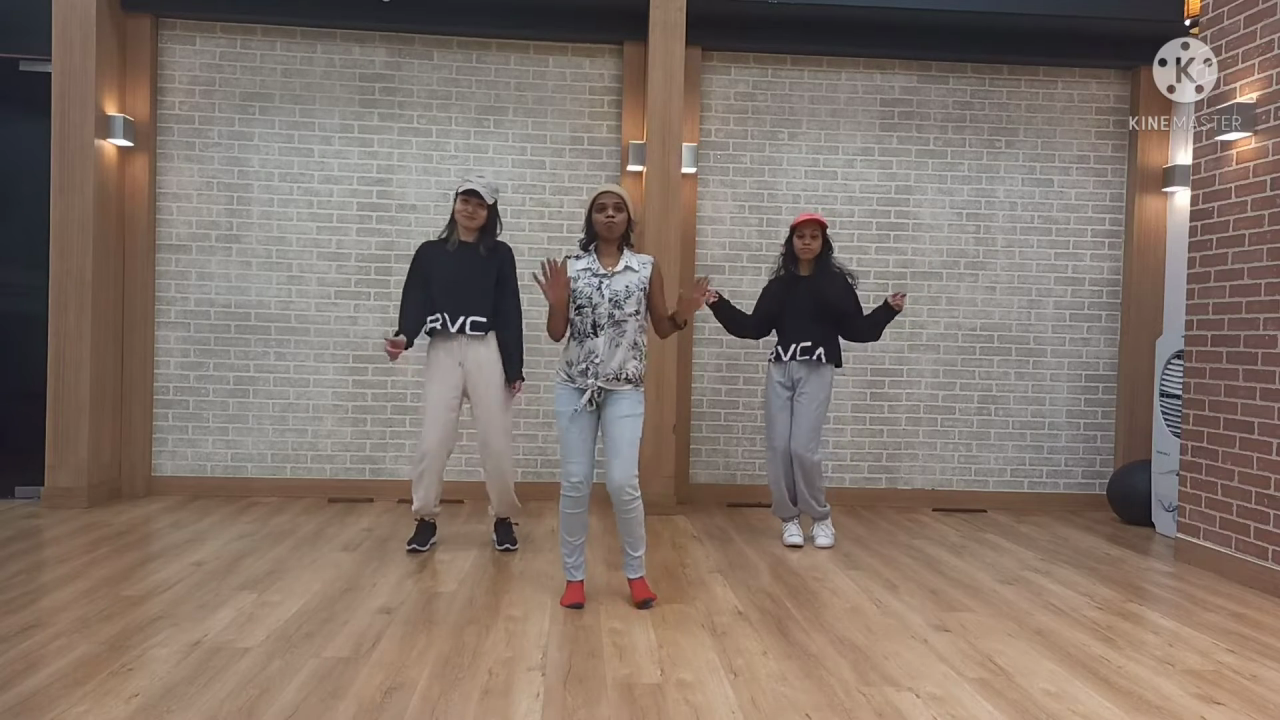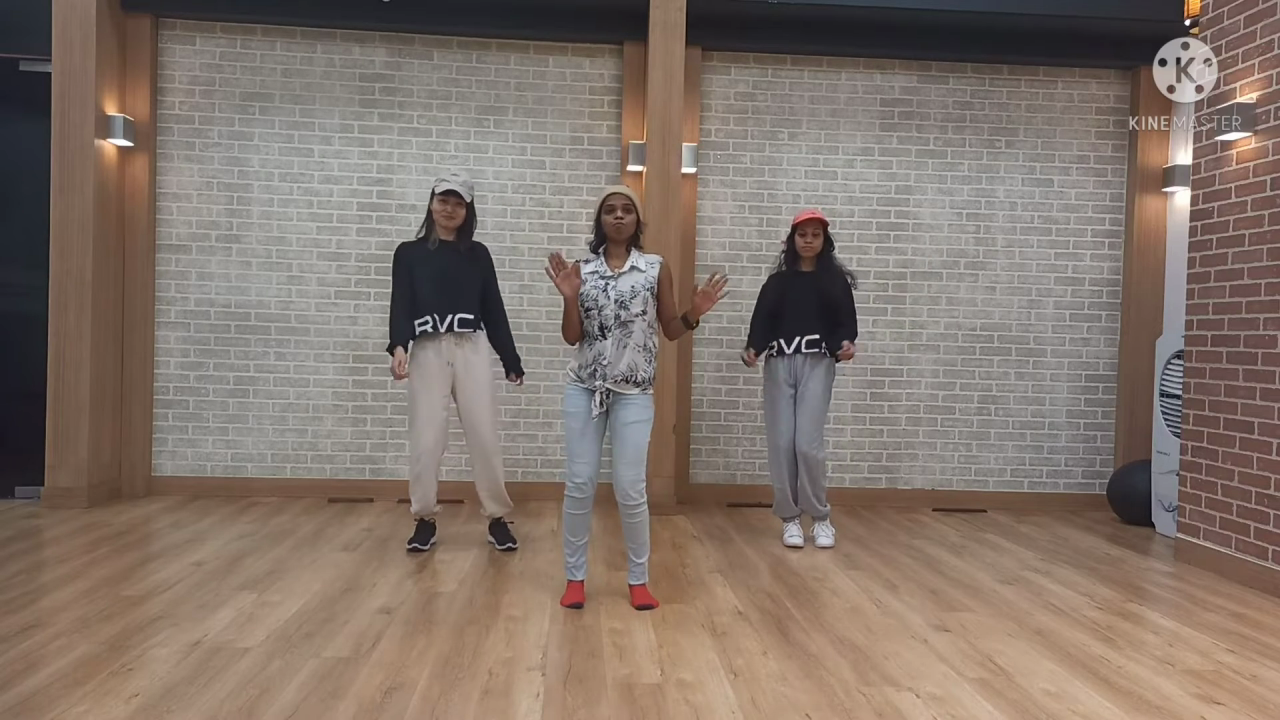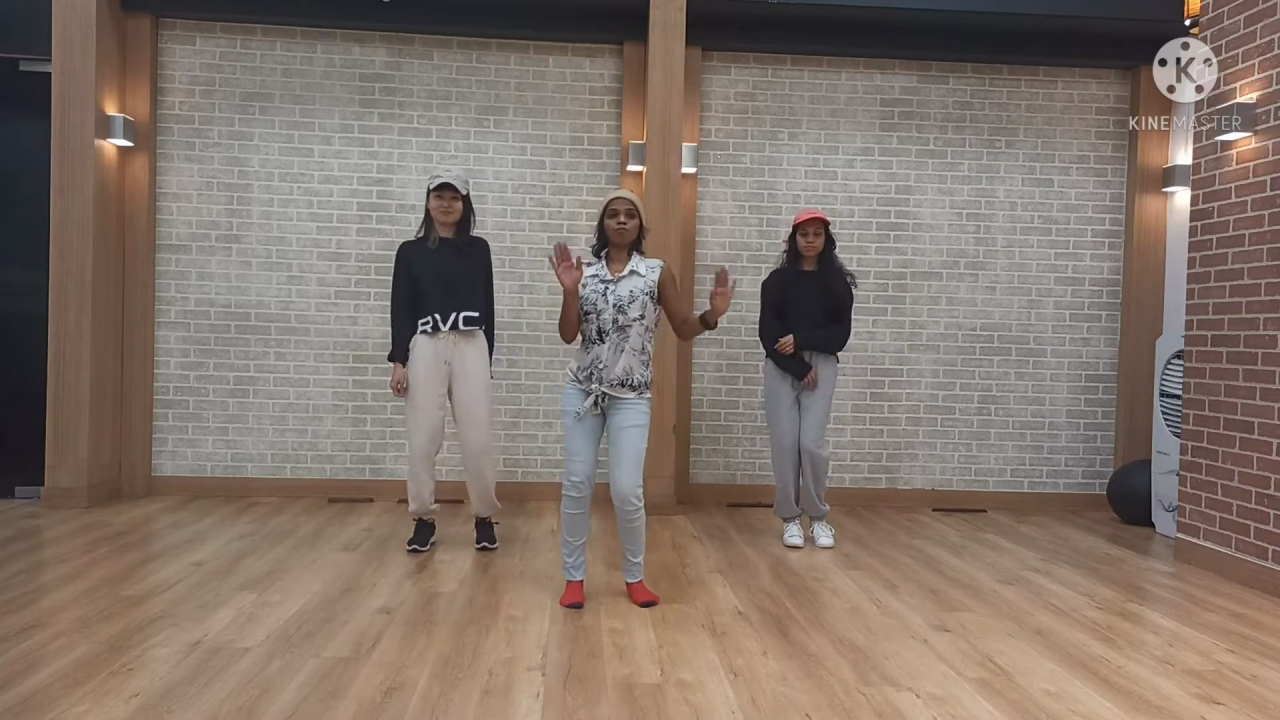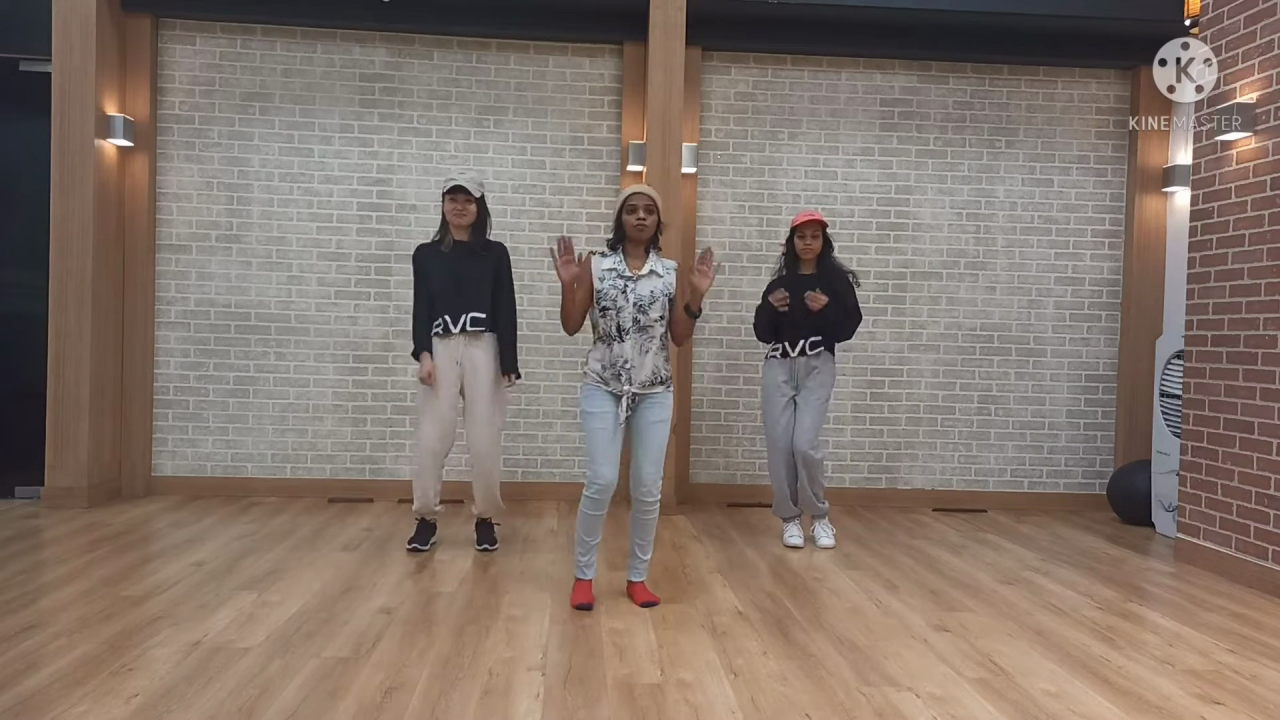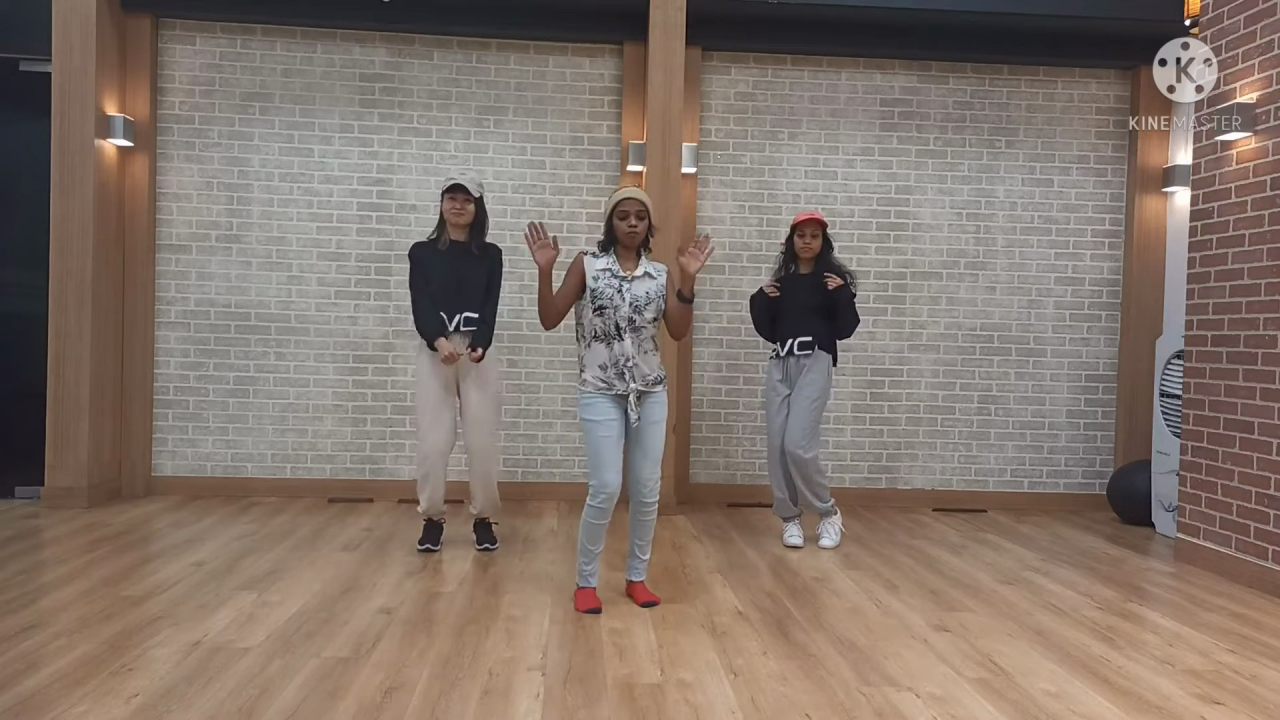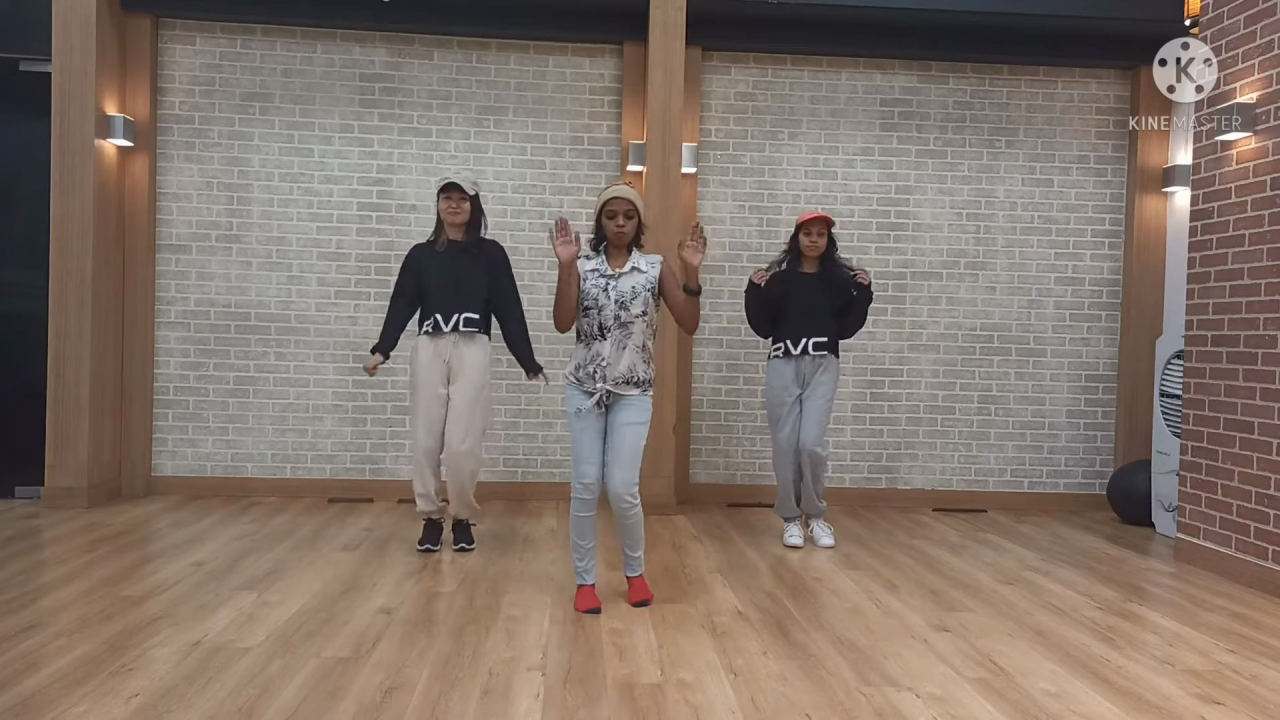
dt=0.3s
person 1, frame 1
left shoulder: (647, 268)
right shoulder: (569, 267)
left elbow: (661, 328)
right elbow: (556, 334)
left wrist: (683, 313)
right wrist: (558, 303)
left hip: (625, 388)
right hip: (575, 386)
left knee: (623, 482)
right knee: (575, 482)
left ankle: (636, 573)
right ankle: (574, 577)
person 1, frame 2
left shoulder: (657, 268)
right shoulder: (581, 270)
left elbow: (672, 330)
right elbow: (571, 337)
left wrist: (696, 312)
right wrist: (568, 298)
left hip: (634, 391)
right hip: (583, 388)
left knee: (629, 488)
right knee: (579, 483)
left ankle: (638, 579)
right ankle: (575, 577)
person 1, frame 3
left shoulder: (657, 273)
right shoulder: (583, 270)
left elbow: (683, 330)
right elbow: (568, 335)
left wrist: (713, 314)
right wrist: (570, 290)
left hip: (631, 395)
right hip: (582, 390)
left knee: (627, 491)
right knee: (577, 483)
left ankle: (635, 577)
right ankle: (574, 577)
person 1, frame 4
left shoulder: (672, 272)
right shoulder: (595, 265)
left elbow: (680, 338)
right elbow: (571, 327)
left wrist: (695, 297)
right wrist: (568, 285)
left hip: (655, 391)
right hip: (603, 389)
left knee: (648, 489)
right knee: (601, 483)
left ankle: (637, 576)
right ankle: (583, 575)
person 1, frame 5
left shoulder: (662, 274)
right shoulder: (587, 264)
left elbow: (678, 333)
right elbow: (549, 319)
left wrist: (688, 281)
right wrist: (545, 270)
left hip: (650, 392)
right hip: (600, 392)
left knee: (647, 490)
right knee: (605, 489)
left ankle: (637, 577)
right ankle: (586, 581)
person 1, frame 6
left shoulder: (657, 268)
right shoulder: (583, 265)
left elbow: (689, 324)
right elbow: (562, 324)
left wrist: (691, 272)
right wrist: (566, 266)
left hip: (632, 392)
right hip: (583, 389)
left knee: (622, 488)
right knee: (585, 485)
left ankle: (635, 571)
right ankle: (585, 580)
person 2, frame 1
left shoulder: (500, 255)
right shoulder: (430, 253)
left elbow: (509, 312)
right elbow: (415, 300)
left wrist: (514, 366)
right wrist: (404, 336)
left hip: (486, 352)
right hip: (442, 351)
left knee: (496, 442)
right knee: (433, 440)
left ankle: (503, 519)
right ankle: (425, 520)
person 2, frame 2
left shoulder: (478, 254)
right shoulder: (409, 253)
left elbow: (493, 308)
right elbow: (400, 305)
left wrist: (510, 359)
right wrist: (398, 347)
left hip: (471, 350)
right hip: (426, 351)
left knee: (485, 438)
right knee: (426, 441)
left ankle: (497, 519)
right ankle: (424, 520)
person 2, frame 3
left shoulder: (478, 249)
right shoulder: (410, 252)
left elbow: (486, 306)
right elbow: (401, 309)
left wrist: (488, 358)
right wrist: (398, 361)
left hip: (470, 348)
right hip: (426, 348)
left knee: (477, 439)
right knee: (423, 440)
left ankle: (484, 518)
right ankle: (424, 520)
person 2, frame 4
left shoulder: (495, 253)
right shoulder: (426, 254)
left elbow: (506, 308)
right elbow: (421, 308)
left wrist: (509, 361)
right wrist: (424, 355)
left hip: (484, 351)
right hip: (440, 352)
left knee: (484, 443)
right knee: (431, 442)
left ankle: (485, 519)
right ankle: (425, 519)
person 2, frame 5
left shoulder: (490, 255)
right shoulder: (422, 252)
left elbow: (489, 306)
right elbow: (421, 305)
left wrist: (479, 346)
right wrist: (440, 342)
left hip: (478, 352)
right hip: (434, 352)
left knee: (481, 443)
right knee: (433, 443)
left ankle: (483, 519)
right ankle: (432, 519)
person 2, frame 6
left shoulder: (490, 254)
right shoulder: (421, 254)
left elbow: (508, 307)
right elbow: (402, 304)
left wrist: (528, 360)
right wrist: (381, 350)
left hip: (472, 350)
right hip: (429, 350)
left knee: (462, 443)
right knee: (426, 441)
left ankle: (462, 519)
right ankle: (432, 518)
person 3, frame 1
left shoulder: (837, 283)
right shoulder: (779, 284)
left elbow: (857, 330)
right elbow: (755, 326)
left wrist: (887, 311)
right wrist: (720, 307)
left hip: (816, 371)
right hip: (780, 369)
left knee: (803, 448)
right knee: (778, 446)
left ankle: (820, 516)
right ankle: (790, 518)
person 3, frame 2
left shoulder: (836, 281)
right shoulder: (777, 281)
left elbow: (846, 326)
right elbow: (762, 325)
left wrist: (845, 345)
right wrist: (752, 350)
left hip: (818, 368)
right hip: (779, 365)
left knee: (808, 444)
right knee: (781, 444)
left ankle: (821, 518)
right ankle: (790, 518)
person 3, frame 3
left shoulder: (837, 281)
right shoulder: (778, 279)
left elbow: (841, 331)
right elbow: (768, 328)
left wrist: (801, 340)
right wrist: (797, 367)
left hip: (821, 366)
right hip: (782, 368)
left knee: (812, 444)
right knee: (784, 443)
left ankle: (819, 517)
right ankle: (790, 518)
person 3, frame 4
left shoulder: (836, 280)
right shoulder: (780, 283)
left elbow: (848, 329)
right elbow: (764, 334)
left wrist: (827, 309)
right wrist: (769, 310)
left hip: (818, 366)
right hip: (778, 366)
left knee: (805, 445)
right knee: (779, 444)
left ankle: (819, 516)
right ankle: (790, 518)
person 3, frame 5
left shoulder: (833, 278)
right shoulder: (781, 282)
left elbow: (845, 329)
right elbow: (768, 331)
left wrist: (842, 294)
right wrist: (760, 301)
left hip: (814, 364)
right hip: (779, 365)
left knee: (797, 445)
right knee: (777, 445)
left ankle: (828, 512)
right ankle: (790, 518)
person 3, frame 6
left shoulder: (838, 281)
right shoulder: (778, 280)
left elbow: (846, 329)
right elbow: (762, 327)
left wrist: (863, 293)
right wrist: (755, 291)
left hip: (823, 367)
right hip: (783, 365)
left knee: (812, 444)
right knee: (785, 443)
left ankle: (815, 515)
right ankle: (791, 518)
